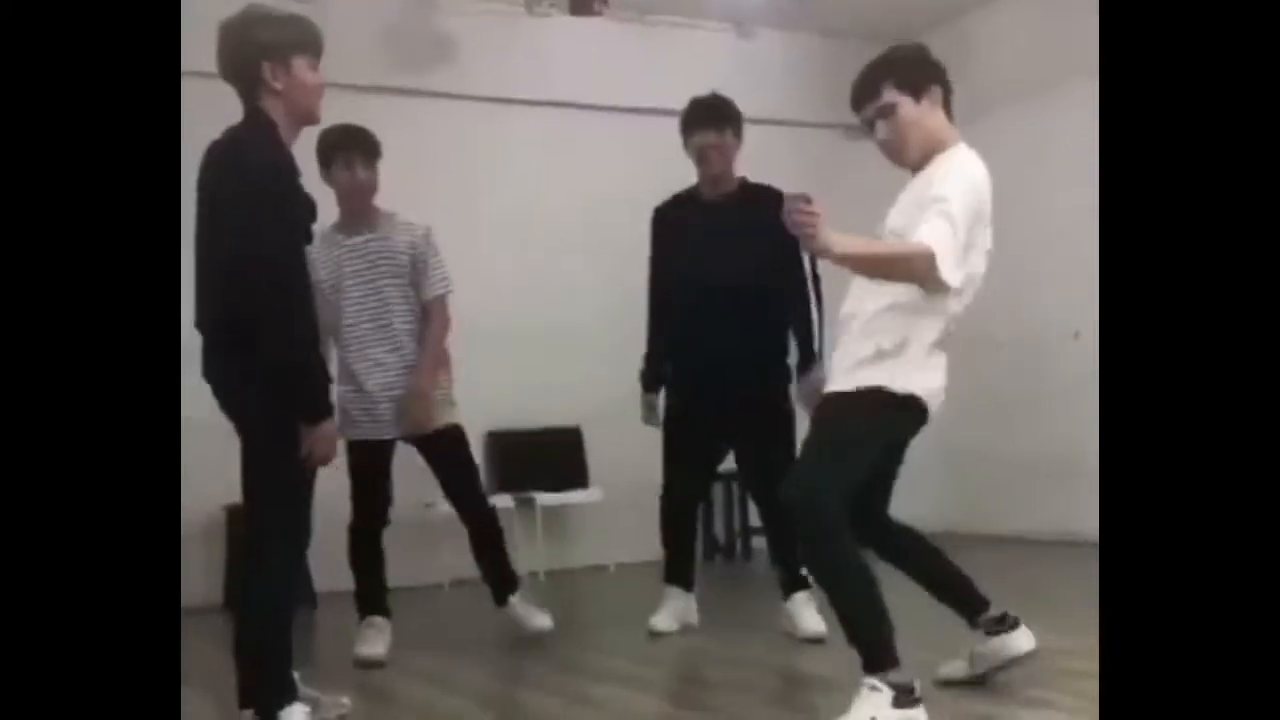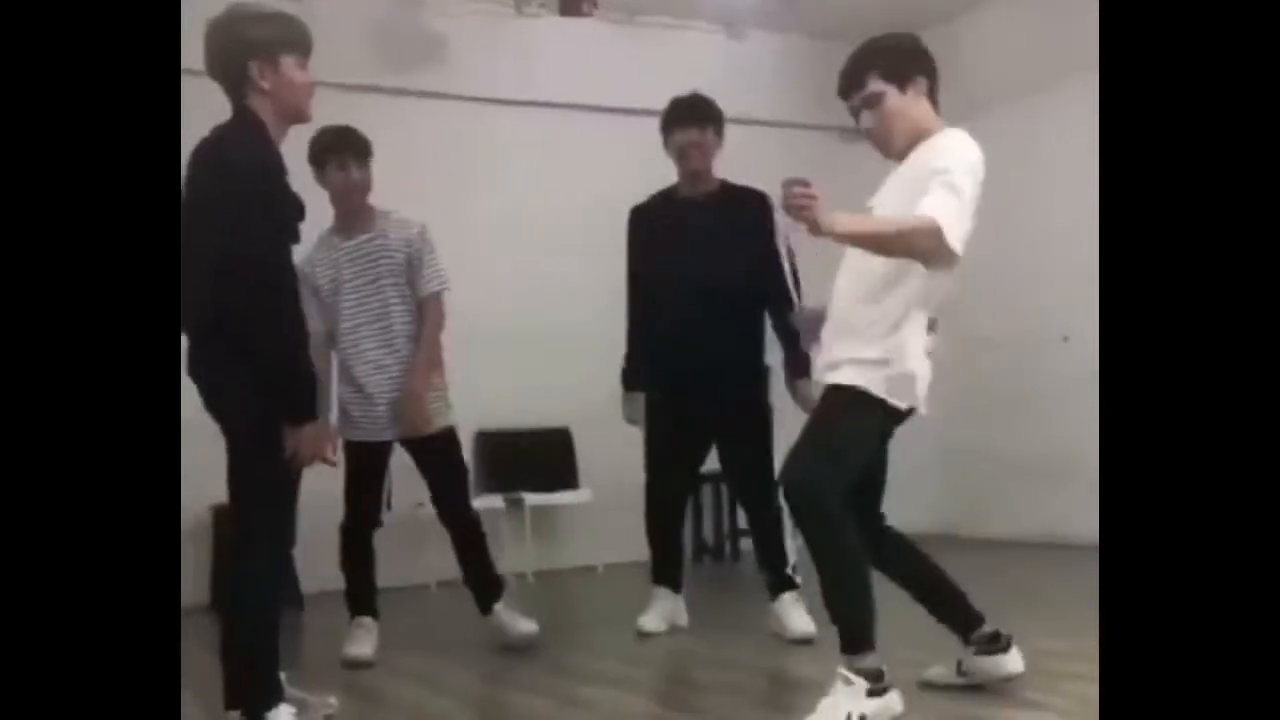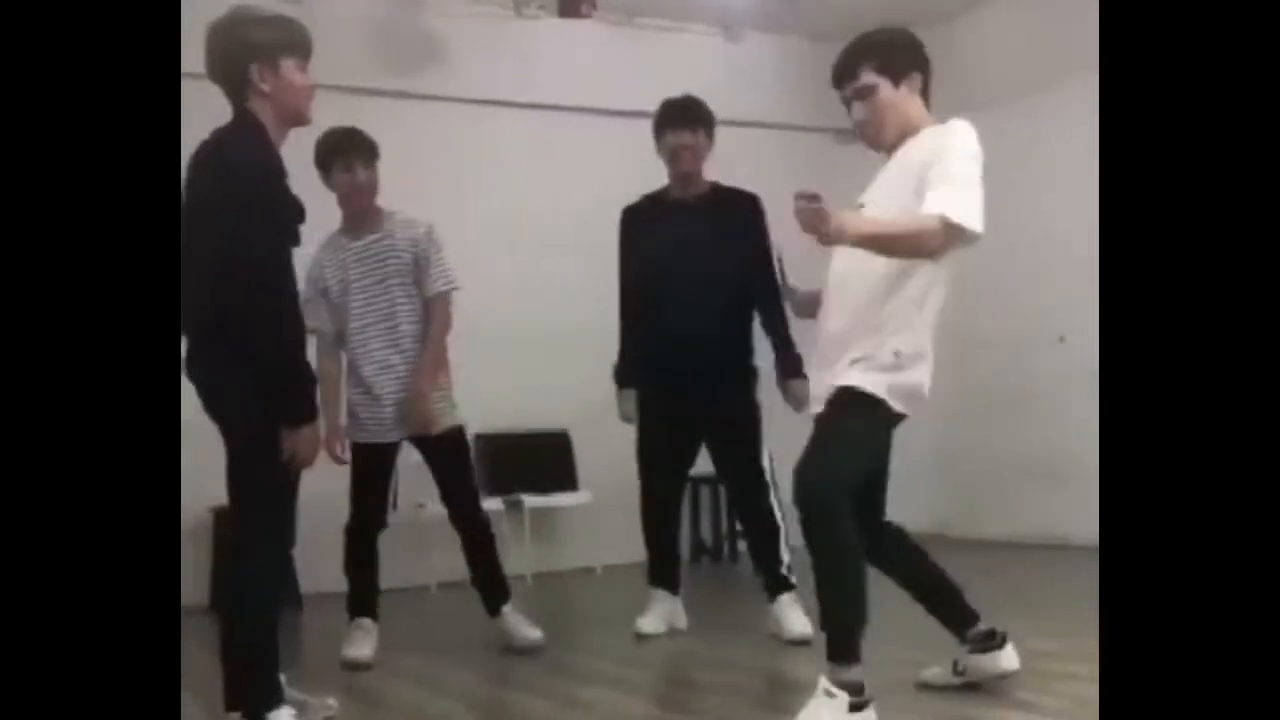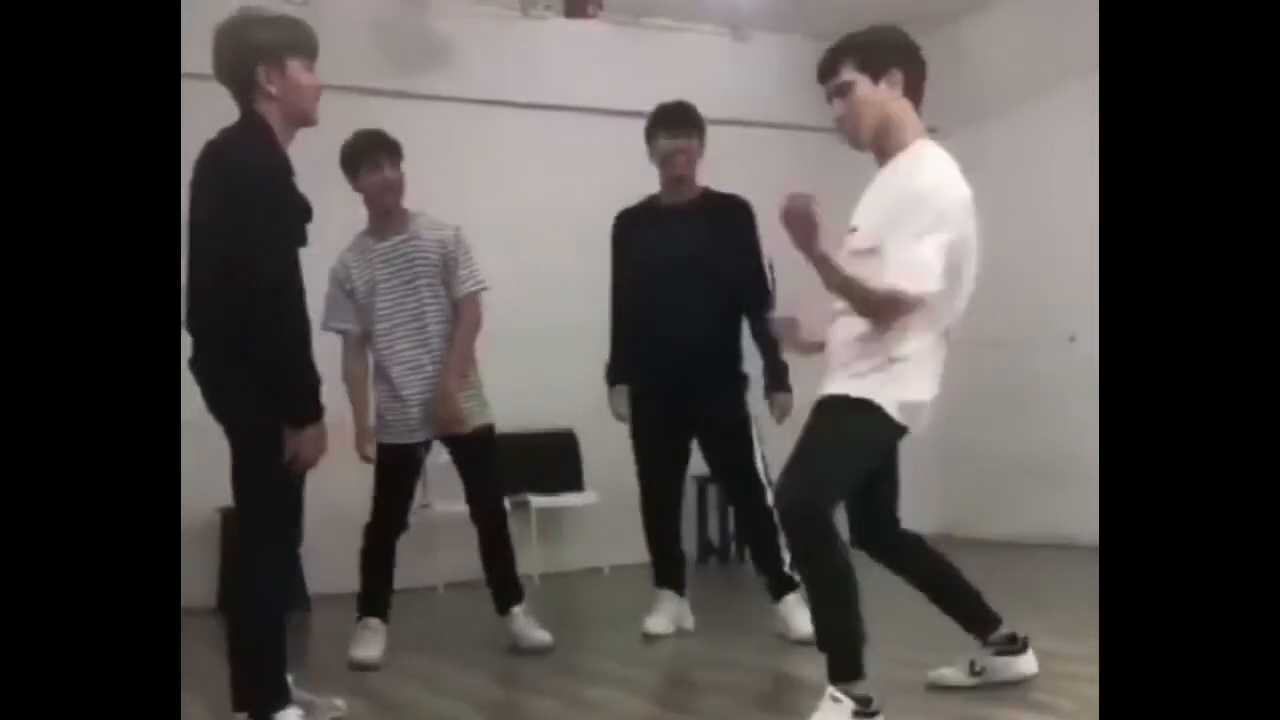
dt=0.1s
person 1, frame 1
left shoulder: (245, 156)
right shoulder: (256, 160)
right elbow: (275, 292)
left wrist: (310, 398)
right wrist: (313, 406)
left hip: (257, 371)
right hip: (267, 378)
left knee: (277, 535)
right knee: (277, 538)
person 1, frame 2
left shoulder: (232, 155)
right shoulder: (244, 158)
right elbow: (263, 294)
left wrist: (295, 399)
right wrist: (301, 407)
left hip: (243, 373)
right hip: (253, 380)
left knee: (261, 536)
right knee: (262, 539)
person 1, frame 3
left shoulder: (232, 157)
right shoulder: (244, 161)
right elbow: (263, 296)
left wrist: (294, 400)
right wrist: (298, 408)
left hip: (240, 374)
right hip: (252, 382)
left knee: (262, 538)
right knee: (262, 540)
person 1, frame 4
left shoulder: (239, 158)
right shoulder: (251, 162)
right elbow: (269, 295)
left wrist: (298, 400)
right wrist: (302, 408)
left hip: (246, 374)
right hip: (255, 380)
left knee: (268, 536)
right knee: (268, 539)
person 2, frame 1
left shoulder: (959, 174)
right shoulder: (932, 182)
left elbow: (926, 264)
left wrist: (834, 245)
left hip: (884, 379)
right hip: (874, 375)
left knee: (808, 502)
right knee: (865, 523)
right ankle: (995, 625)
person 2, frame 2
left shoulder: (954, 152)
right shoulder: (905, 173)
left elbow: (933, 240)
left wrist: (833, 223)
left hip: (875, 371)
right hip: (852, 368)
left knee: (806, 484)
right knee: (861, 523)
right ankle: (987, 644)
person 2, frame 3
left shoulder: (951, 143)
right shoulder: (896, 170)
left elbow: (944, 232)
left wrist: (844, 229)
right wrist: (819, 300)
left hip: (881, 369)
right hip: (852, 369)
left knee: (819, 491)
right knee: (864, 522)
right ankle: (983, 642)
person 2, frame 4
left shoulder: (928, 180)
right shoulder: (894, 178)
left elbow: (894, 304)
left wrist: (815, 253)
right wrist: (823, 337)
left hip: (882, 385)
right hip: (865, 378)
left knee: (801, 504)
right knee: (875, 528)
right ankle: (1003, 644)
person 3, frame 1
left shoulder: (771, 207)
right shoulder: (670, 217)
left elbow: (801, 289)
right elbow: (662, 304)
left wrist: (810, 361)
right wrist: (652, 379)
left hip: (761, 378)
right hip: (694, 381)
left knee: (777, 488)
right knee: (679, 492)
left ankle: (797, 594)
right ankle: (679, 592)
person 3, frame 2
left shoulder: (751, 208)
right shoulder: (647, 217)
left elbow: (778, 291)
right elbow: (639, 305)
left wrist: (798, 362)
right wrist: (635, 379)
left hip: (739, 377)
right hip: (672, 381)
left knee: (759, 487)
right knee: (664, 491)
left ankle: (784, 595)
right ankle: (667, 593)
person 3, frame 3
left shoulder: (742, 210)
right shoulder: (639, 218)
left elbow: (768, 293)
right elbow: (631, 306)
left wrist: (789, 364)
right wrist: (627, 377)
left hip: (728, 378)
right hip: (662, 382)
left knee: (751, 488)
right knee: (658, 493)
left ankle: (781, 595)
right ankle: (665, 595)
person 3, frame 4
left shoulder: (732, 214)
right shoulder: (631, 224)
left elbow: (757, 300)
right elbow: (623, 308)
left wrist: (777, 373)
right wrist: (618, 376)
left hip: (719, 380)
right hip: (654, 384)
left knee: (748, 487)
right knee: (658, 494)
left ankle: (786, 596)
right ankle: (671, 595)
person 4, frame 1
left shoulder: (413, 237)
right shoulder: (317, 257)
left elbow: (438, 316)
left wrist: (419, 387)
left hip: (427, 401)
right hip: (362, 410)
left knee: (472, 502)
right knee: (367, 519)
left ankle: (511, 597)
right ankle: (375, 618)
person 4, frame 2
left shoulder: (409, 235)
right shoulder: (314, 262)
left elbow: (434, 314)
right elbow: (320, 346)
left wrist: (415, 386)
left hip: (423, 402)
right hip: (361, 412)
left knee: (457, 509)
right knee: (359, 519)
left ankle: (495, 604)
right ankle: (363, 619)
person 4, frame 3
left shoulder: (416, 235)
right shoulder: (323, 263)
left elbow: (441, 314)
right elbow: (328, 347)
left wrist: (421, 385)
right wrist: (332, 418)
left hip: (430, 402)
right hip: (369, 413)
left knee: (467, 509)
right knee: (364, 521)
left ankle: (502, 608)
right ankle: (363, 621)
person 4, frame 4
left shoulder: (444, 237)
right shoulder: (349, 265)
left elbow: (470, 314)
right elbow: (354, 349)
left wrist: (448, 384)
right wrist: (361, 420)
left hip: (461, 403)
right hip: (398, 415)
left knee: (489, 512)
right knee: (385, 519)
left ankle: (513, 609)
right ankle: (372, 620)
